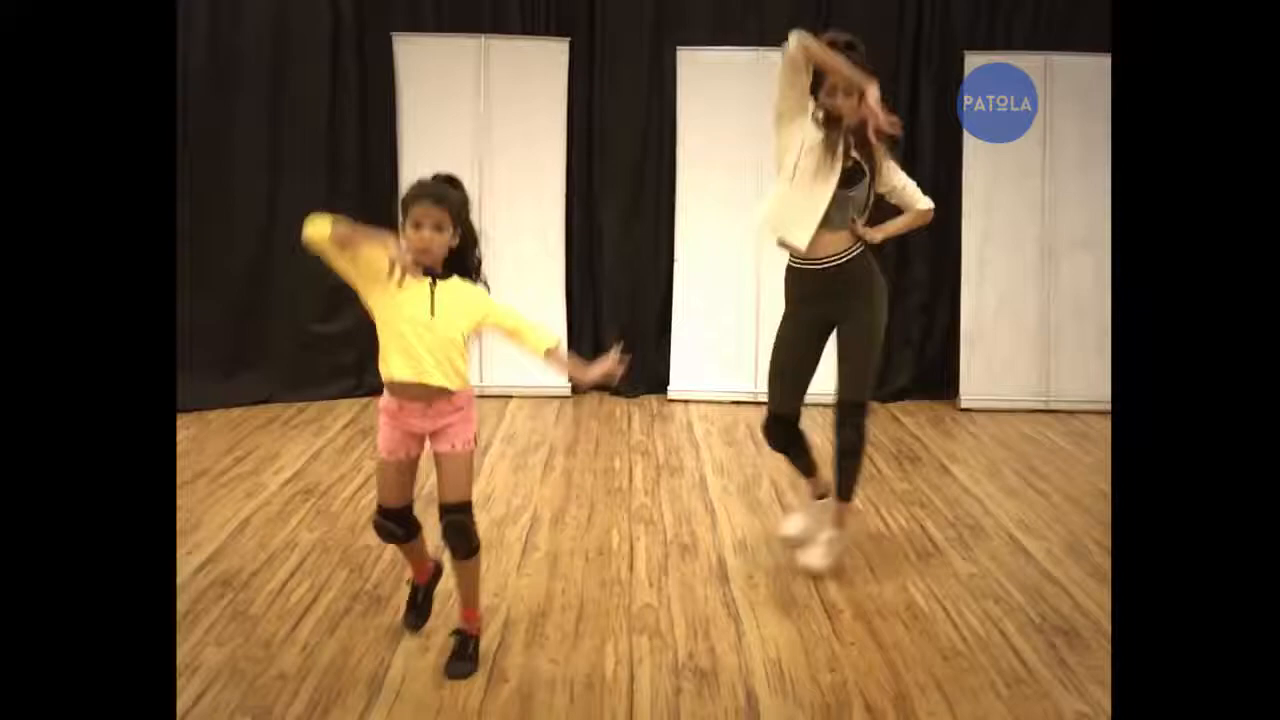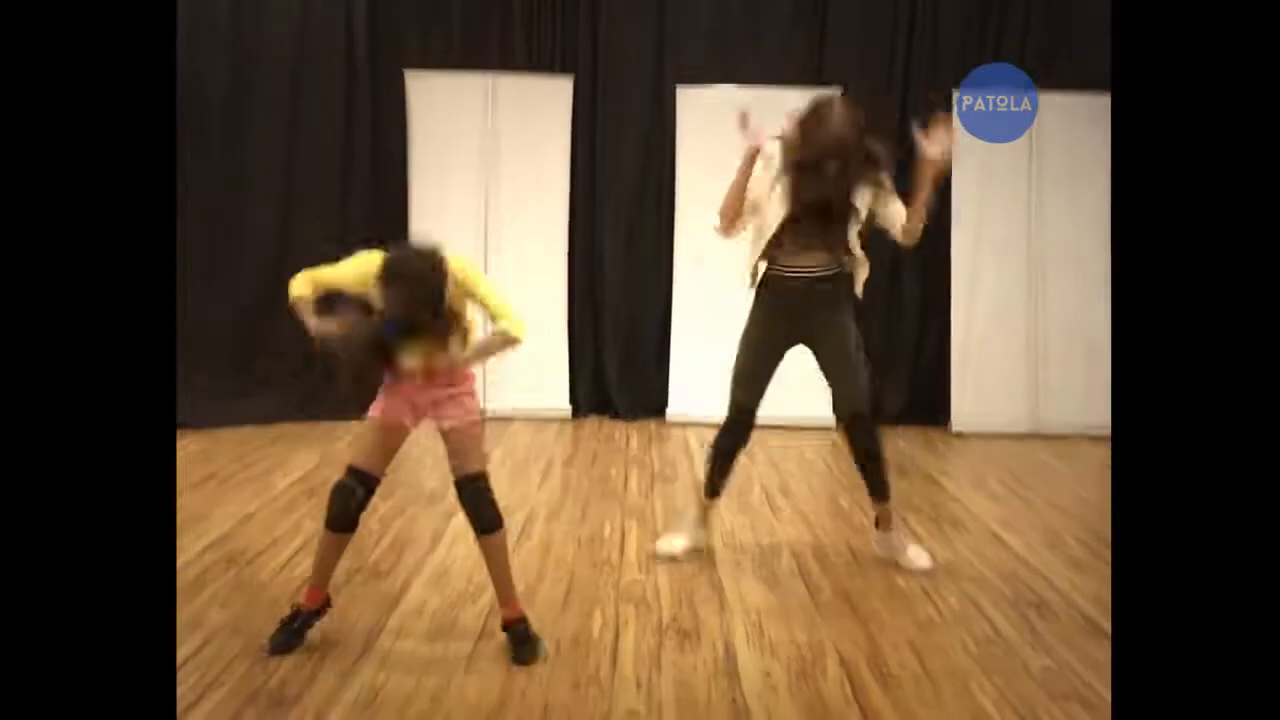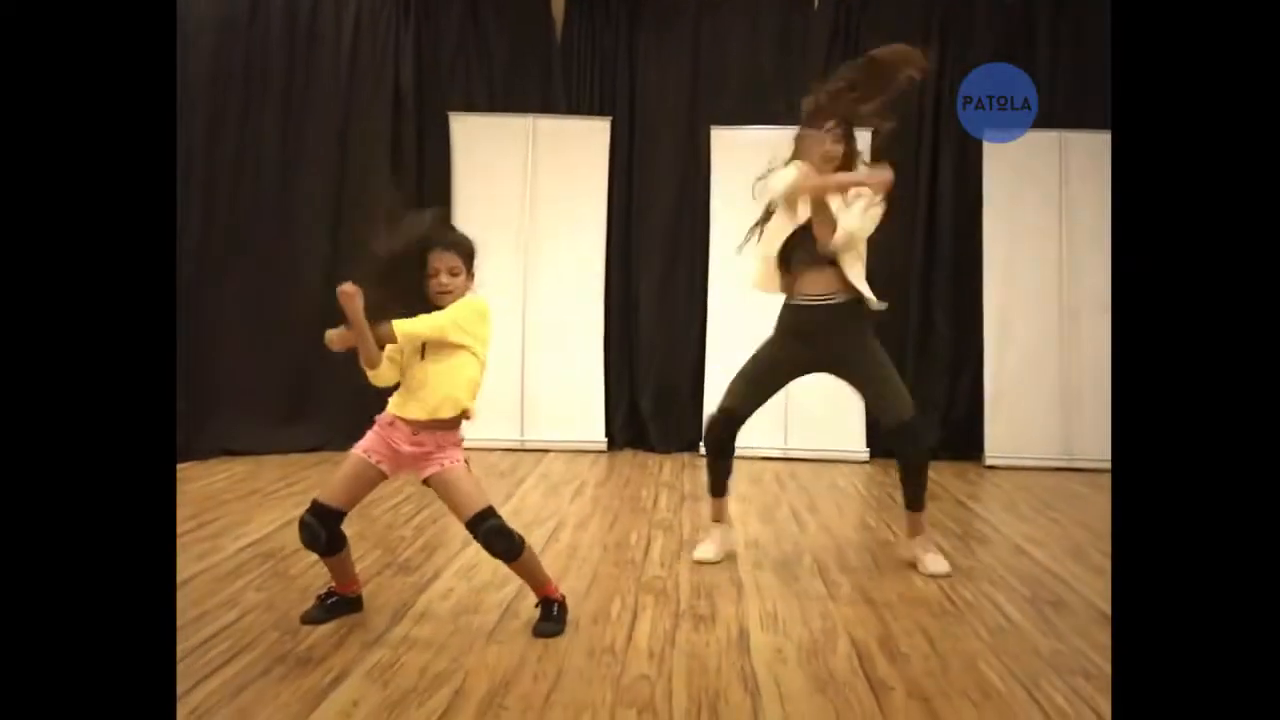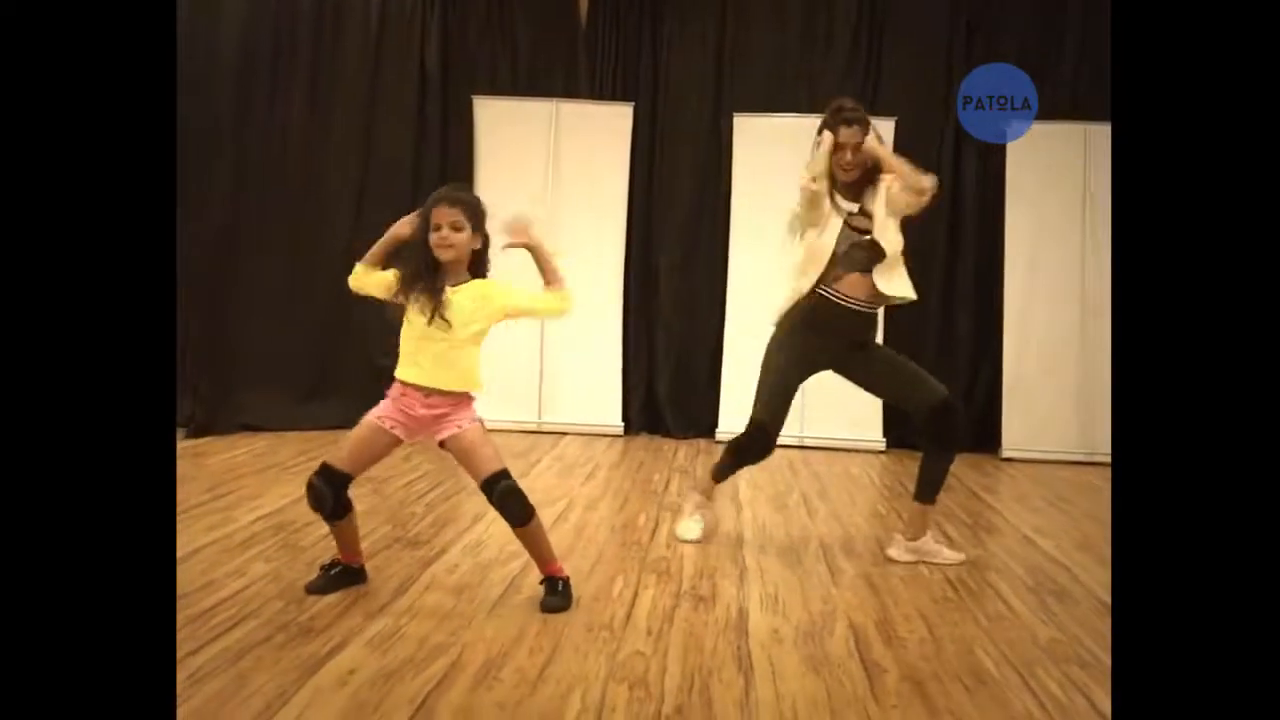
dt=1s
person 1, frame 1
left shoulder: (871, 151)
right shoulder: (799, 128)
left elbow: (923, 208)
right elbow: (798, 45)
left wrist: (877, 234)
right wrist: (862, 81)
left hip: (858, 285)
right hip: (805, 289)
left knee: (852, 407)
right knee: (778, 420)
left ankle: (835, 525)
right ankle: (819, 495)
person 1, frame 2
left shoulder: (862, 180)
right shoulder: (778, 167)
left elbow: (907, 231)
right elbow: (728, 225)
left wrist: (930, 170)
right wrist: (750, 159)
left hip: (829, 307)
right hip: (772, 303)
left knee: (858, 419)
right knee: (739, 417)
left ankle: (888, 530)
right ankle: (699, 521)
person 1, frame 3
left shoulder: (868, 193)
right shoulder: (787, 181)
left elbow: (855, 208)
right elbow: (797, 183)
left hip: (851, 336)
right hip: (796, 334)
left knee: (908, 434)
right knee: (720, 426)
left ankle: (918, 538)
right ankle: (718, 526)
person 1, frame 4
left shoulder: (884, 198)
right shoulder: (812, 200)
left elbow: (925, 187)
right elbow: (813, 181)
left wrist: (879, 152)
right wrist: (824, 144)
left hip: (857, 338)
right hip: (808, 327)
left knee: (943, 412)
right knee: (760, 436)
left ankle: (914, 536)
right ankle: (700, 500)
person 2, frame 1
left shoulder: (467, 295)
right shoulder: (377, 271)
left elbow: (522, 330)
right elbow: (314, 231)
left wrist: (581, 371)
right wrist: (383, 244)
left hip: (451, 409)
right hip: (397, 408)
left knee: (457, 520)
right knee: (390, 517)
left ankle: (468, 628)
right ankle: (425, 572)
person 2, frame 2
left shoulder: (457, 275)
right shoulder: (372, 268)
left elbow: (513, 326)
right elbow: (303, 282)
left wrist: (470, 355)
right wrist: (313, 323)
left hip: (451, 385)
right hip: (401, 385)
left knee: (476, 493)
right knee: (350, 491)
left ankle: (513, 616)
right ankle: (312, 602)
person 2, frame 3
left shoulder: (476, 311)
right shoulder: (410, 333)
left elbow: (414, 328)
right elbow: (381, 374)
left wrist: (356, 331)
right wrist: (358, 322)
left hip: (440, 445)
right hip: (390, 434)
left knee: (491, 530)
right knee: (316, 524)
left ankle: (551, 599)
right ankle: (347, 592)
person 2, frame 4
left shoulder: (489, 293)
right shoulder: (412, 281)
left elbow: (558, 302)
right elbow: (359, 279)
left wrist: (534, 246)
right wrist: (396, 233)
left hip: (454, 408)
right hip: (399, 402)
left knee: (502, 490)
right knee: (324, 485)
left ankle: (555, 576)
right ankle: (350, 564)
